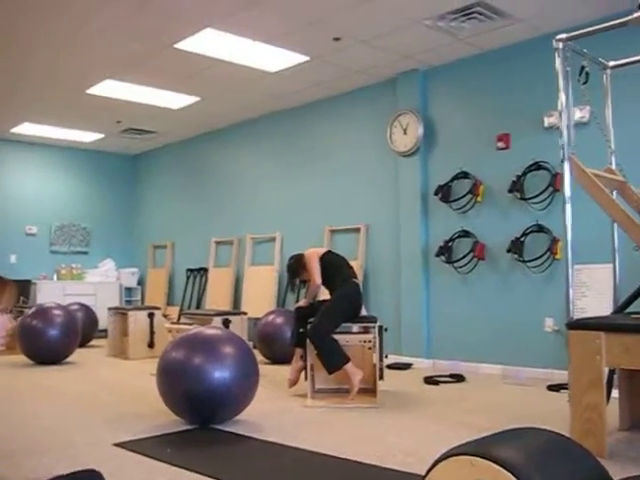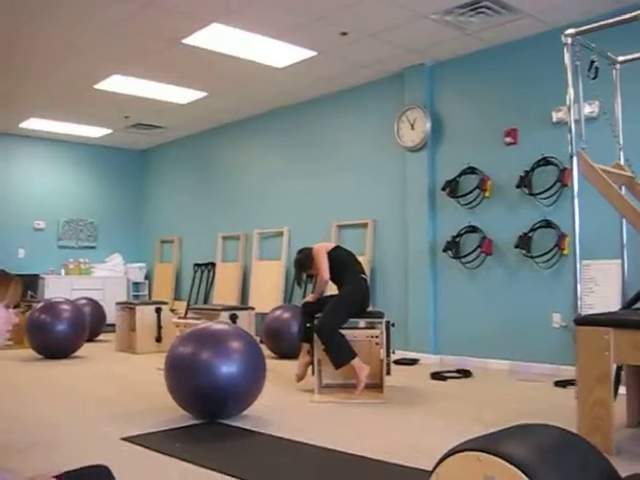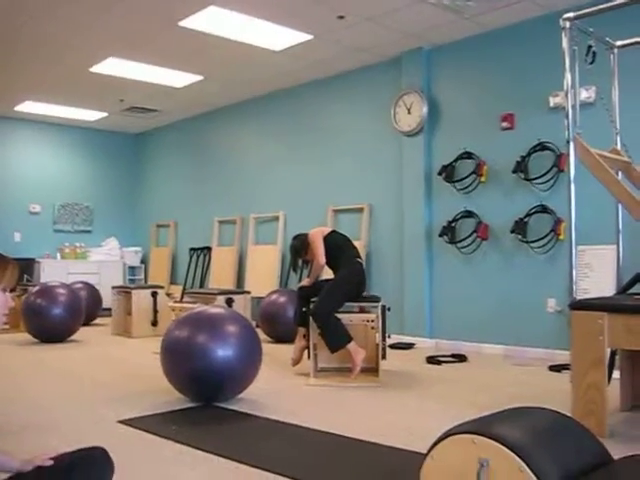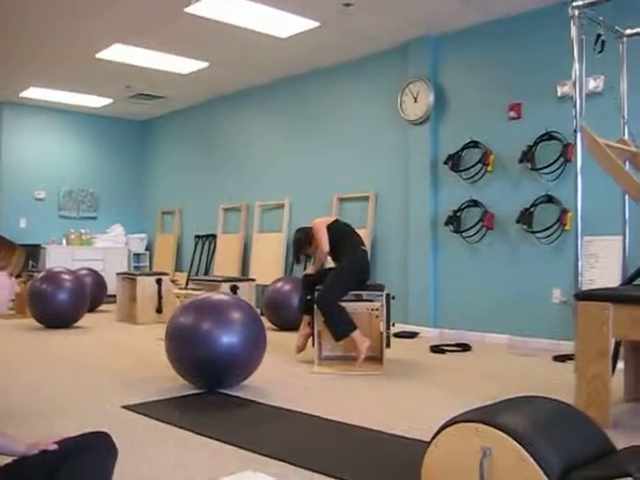
dt=0.3s
person 1, frame 1
left shoulder: (310, 255)
right shoulder: (319, 259)
left elbow: (317, 282)
left wrist: (306, 301)
left hip: (347, 295)
right hip: (348, 298)
left knee: (316, 332)
right knee: (301, 312)
left ankle: (353, 372)
right ankle: (299, 359)
person 1, frame 2
left shoulder: (318, 249)
right shoulder: (326, 255)
left elbow: (324, 277)
left wrist: (314, 296)
left hip: (355, 290)
right hip: (354, 293)
left knee: (323, 327)
right knee: (308, 307)
left ankle: (360, 367)
right ankle: (306, 354)
person 1, frame 3
left shoulder: (314, 235)
left elbow: (320, 261)
left wrist: (310, 281)
left hip: (351, 275)
right hip: (350, 278)
left knee: (319, 311)
right knee: (303, 292)
left ankle: (355, 352)
right ankle: (302, 338)
person 1, frame 4
left shoulder: (318, 224)
left elbow: (324, 249)
left wrist: (314, 269)
left hip: (355, 262)
right hip: (353, 265)
left knee: (324, 300)
right knee: (308, 280)
left ankle: (360, 340)
right ankle: (307, 326)
